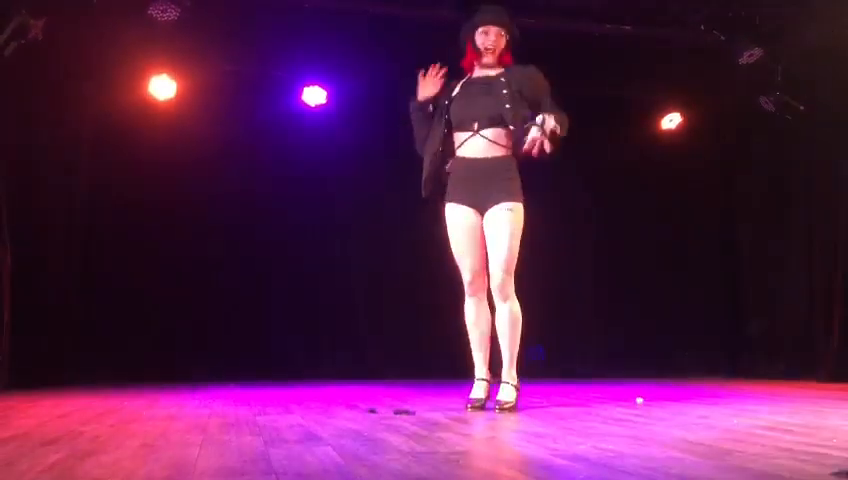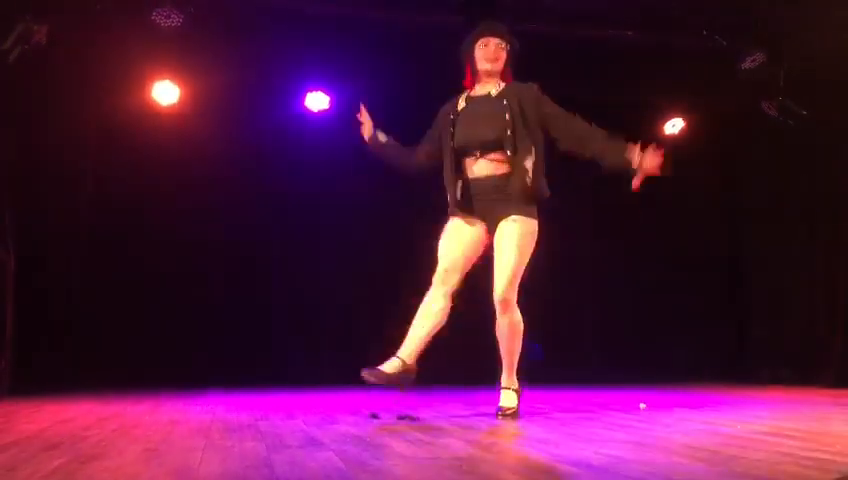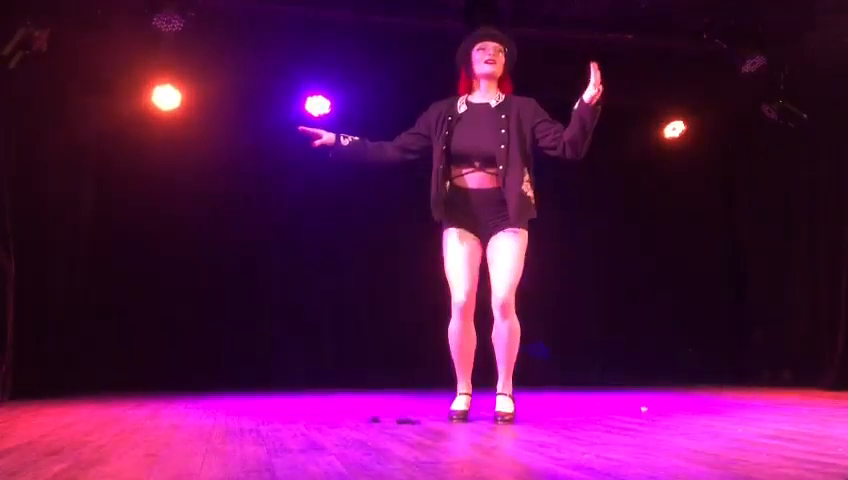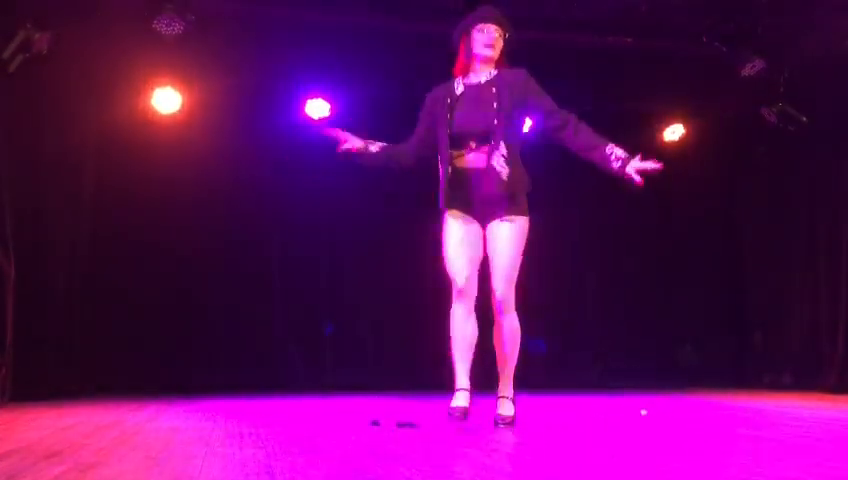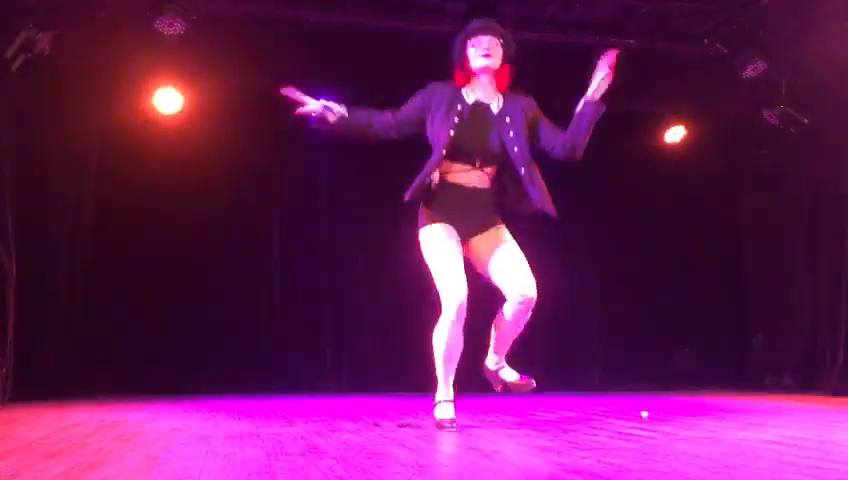
dt=0.5s
person 1, frame 1
left shoulder: (522, 78)
right shoulder: (454, 88)
left elbow: (556, 119)
right elbow: (427, 144)
left wrist: (542, 129)
right wrist: (424, 102)
left hip: (501, 189)
right hip: (460, 191)
left knee: (501, 283)
right knee: (472, 284)
left ankle: (509, 380)
right ankle: (482, 379)
person 1, frame 2
left shoulder: (524, 97)
right shoulder: (452, 110)
left elbow: (575, 133)
right elbow: (421, 158)
left wrist: (629, 158)
right wrist: (376, 139)
left hip: (515, 205)
right hip: (469, 208)
left knee: (503, 295)
right knee: (443, 278)
left ankle: (510, 386)
right ankle: (403, 361)
person 1, frame 3
left shoulder: (522, 109)
right shoulder: (444, 112)
left elbow: (568, 148)
right elbow: (396, 150)
left wrist: (588, 104)
right wrist: (340, 141)
left hip: (507, 217)
right hip: (460, 217)
left knee: (503, 302)
right knee: (462, 304)
left ankle: (504, 391)
right ankle: (463, 391)
person 1, frame 4
left shoulder: (515, 82)
right shoulder: (443, 96)
left elbow: (564, 125)
right elbow: (413, 151)
left wrist: (617, 159)
right wrist: (367, 148)
left hip: (505, 200)
right hip: (461, 202)
left knee: (502, 298)
right knee: (462, 289)
left ankle: (506, 394)
right ankle: (462, 390)
person 1, frame 5
left shoulder: (520, 108)
right shoulder: (440, 97)
left elbow: (566, 148)
right elbow: (387, 124)
left wrist: (591, 99)
right wrist: (329, 112)
left hip: (485, 219)
right hip: (440, 214)
left knee: (525, 293)
right knee: (456, 301)
left ankle: (495, 360)
right ankle: (444, 398)
